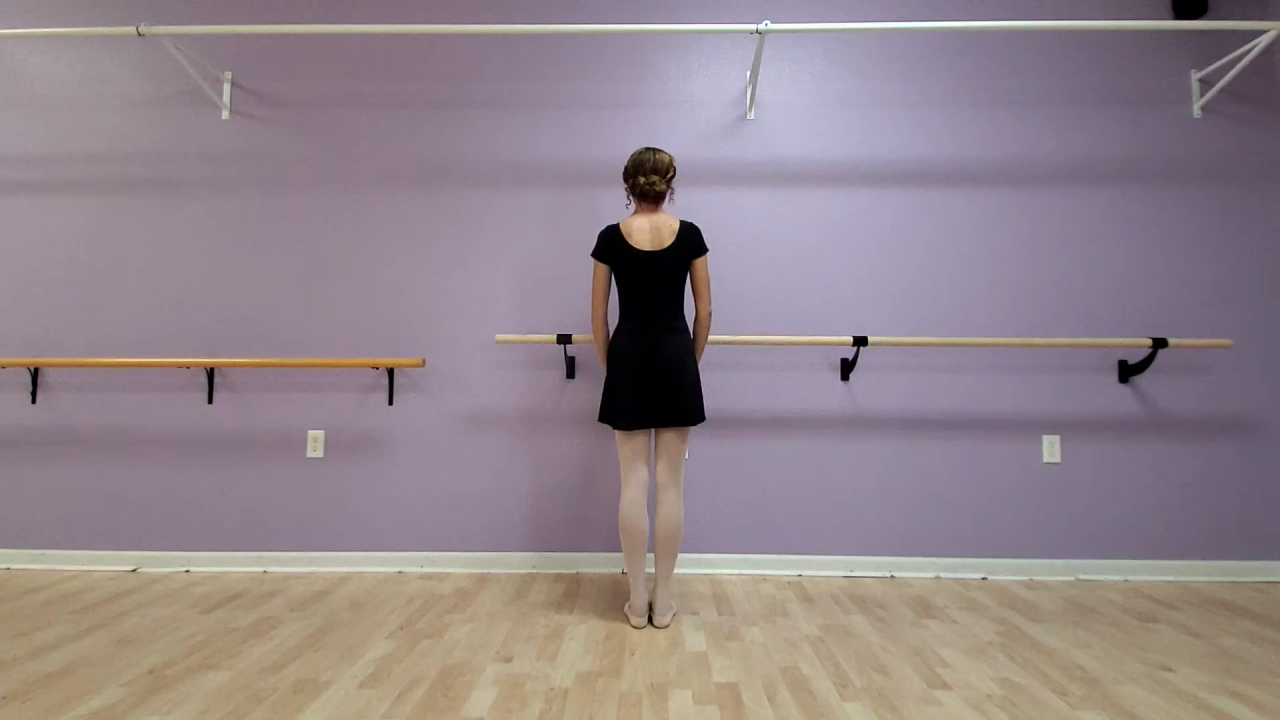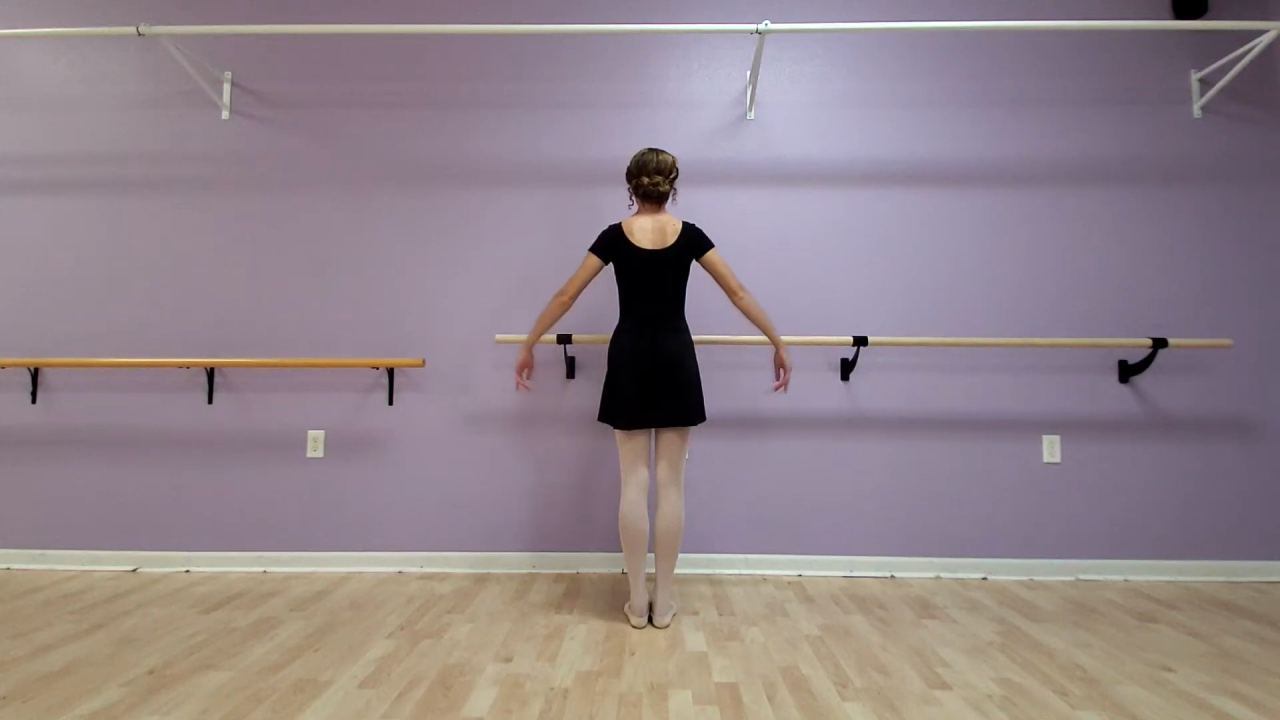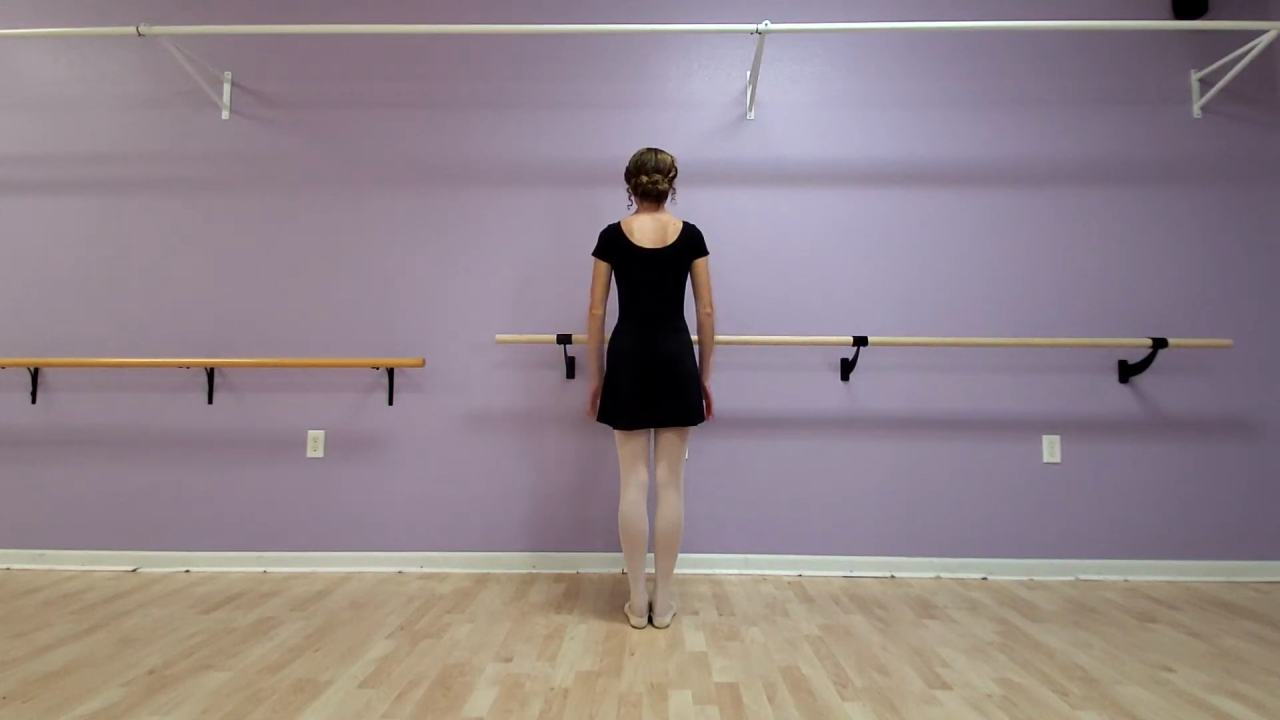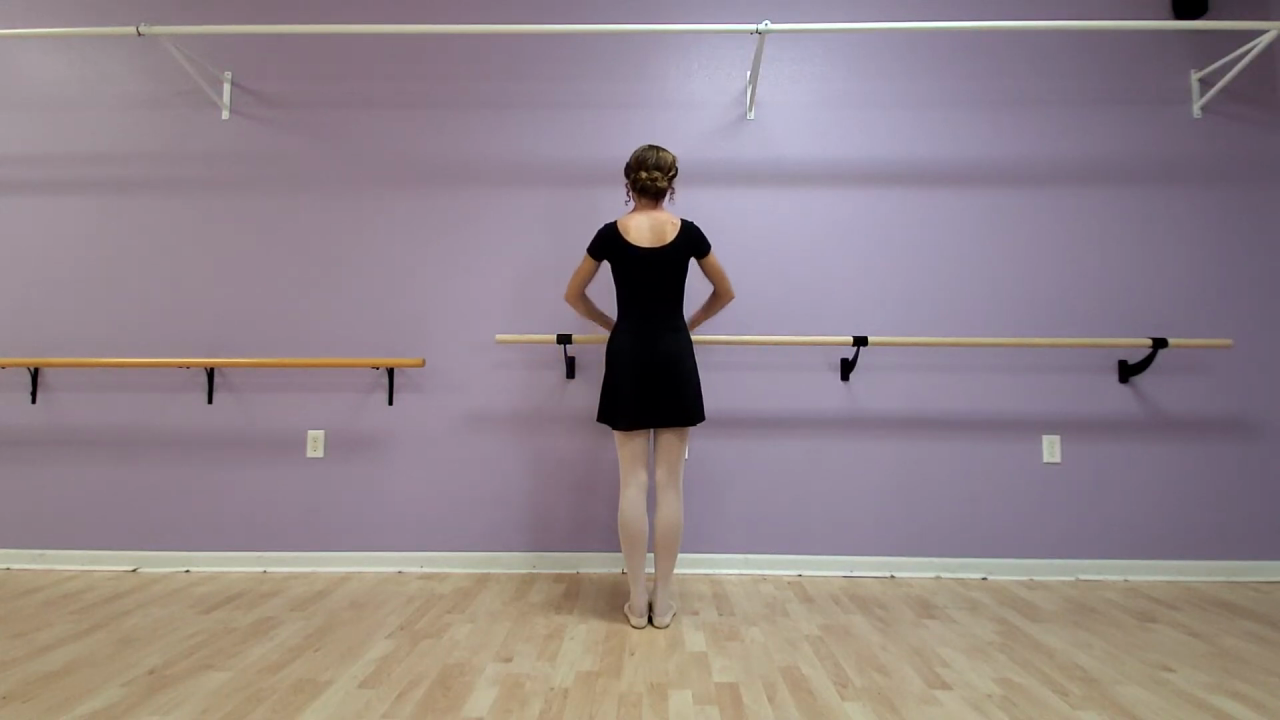
dt=1s
person 1, frame 1
left shoulder: (611, 237)
right shoulder: (689, 235)
left elbow: (598, 315)
right elbow: (704, 311)
left wrist: (610, 366)
left hip: (629, 359)
right hip: (675, 359)
left knee: (634, 482)
right knee: (669, 483)
left ankle: (638, 600)
right ankle: (662, 601)
person 1, frame 2
left shoulder: (615, 236)
right shoulder: (690, 235)
left elbow: (565, 296)
right elbow: (738, 293)
left wrist: (528, 348)
right wrist: (778, 345)
left hip: (629, 360)
right hip: (675, 360)
left knee: (634, 482)
right knee: (670, 483)
left ankle: (637, 601)
right ankle: (663, 601)
person 1, frame 3
left shoulder: (612, 236)
right shoulder: (690, 236)
left elbow: (596, 313)
right elbow: (706, 312)
left wrist: (597, 376)
right wrist: (704, 374)
left hip: (628, 359)
right hip: (675, 359)
left knee: (633, 482)
right knee: (669, 484)
left ankle: (638, 600)
right ankle: (663, 600)
person 1, frame 4
left shoulder: (611, 234)
right shoulder: (688, 233)
left elbow: (573, 296)
right elbow: (725, 293)
left hip: (628, 358)
right hip: (674, 358)
left knee: (633, 483)
right knee: (669, 484)
left ankle: (637, 600)
right ankle: (662, 600)
